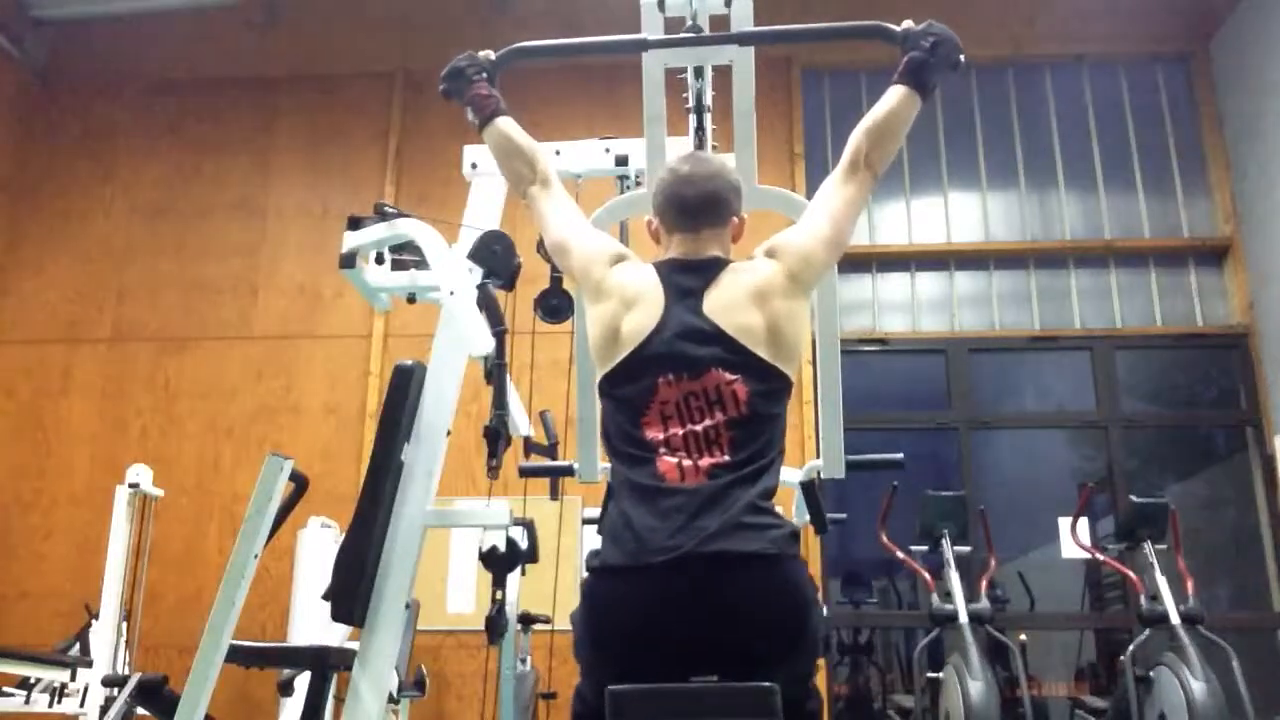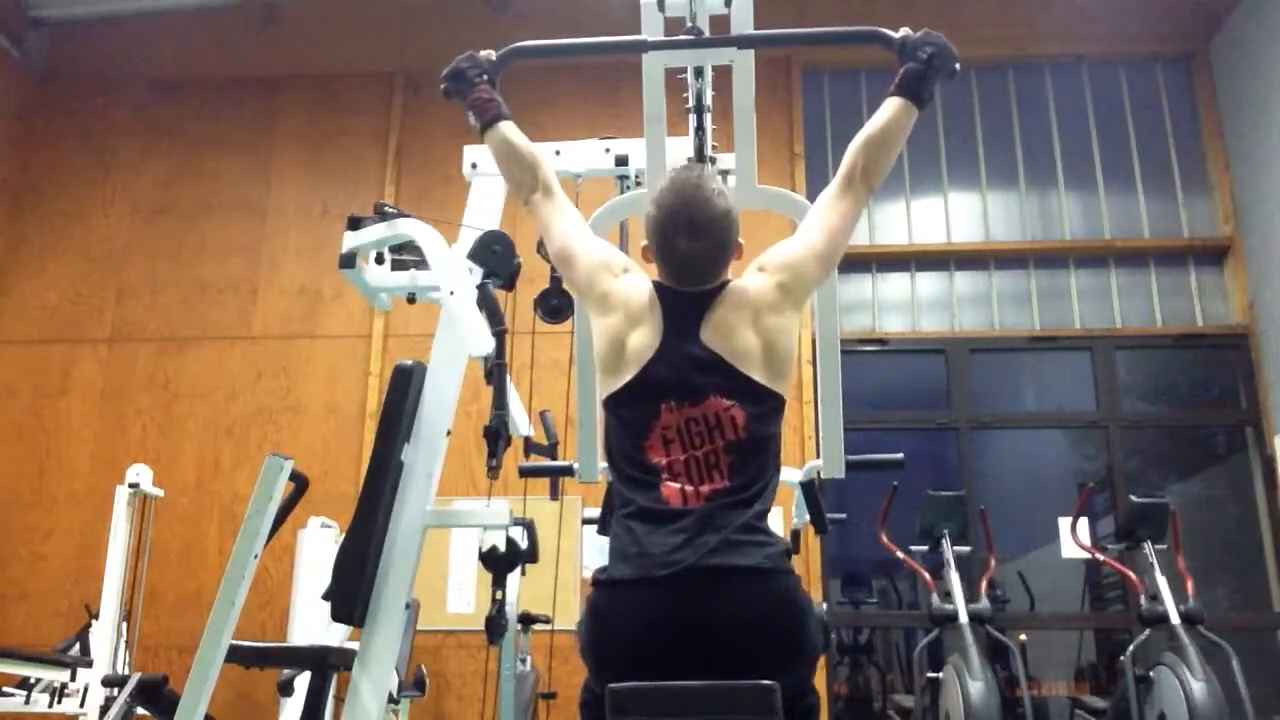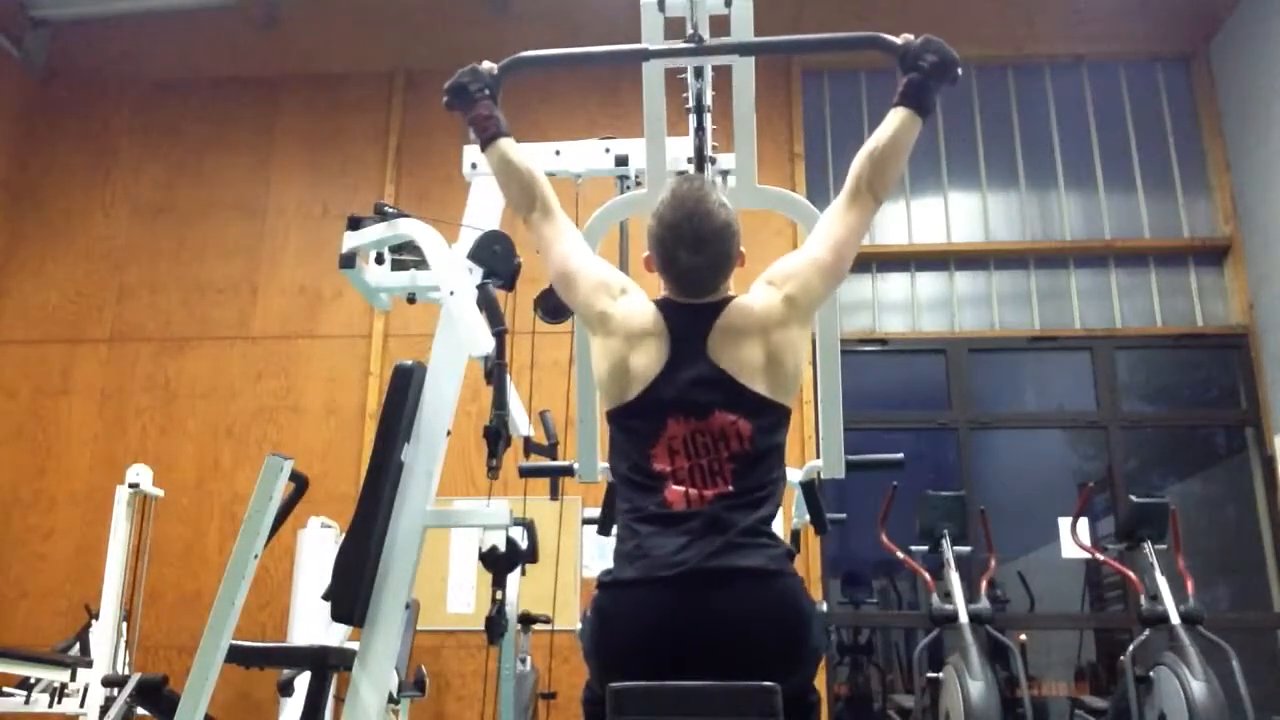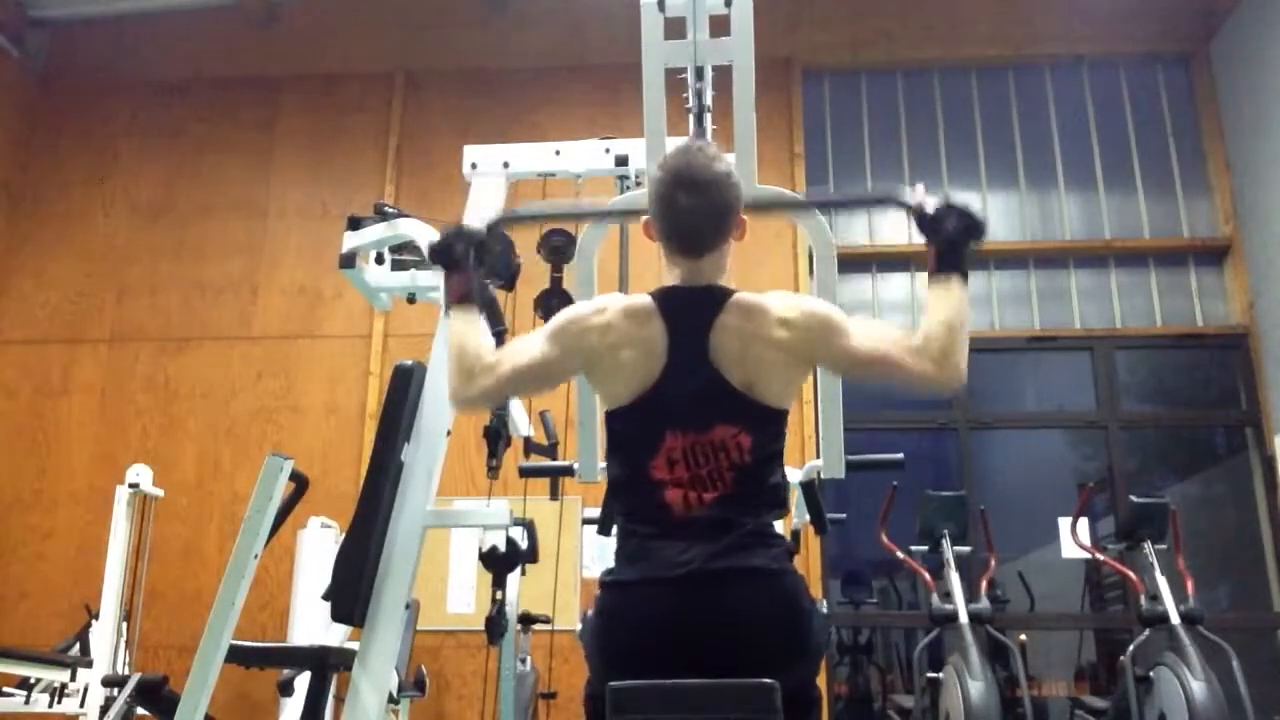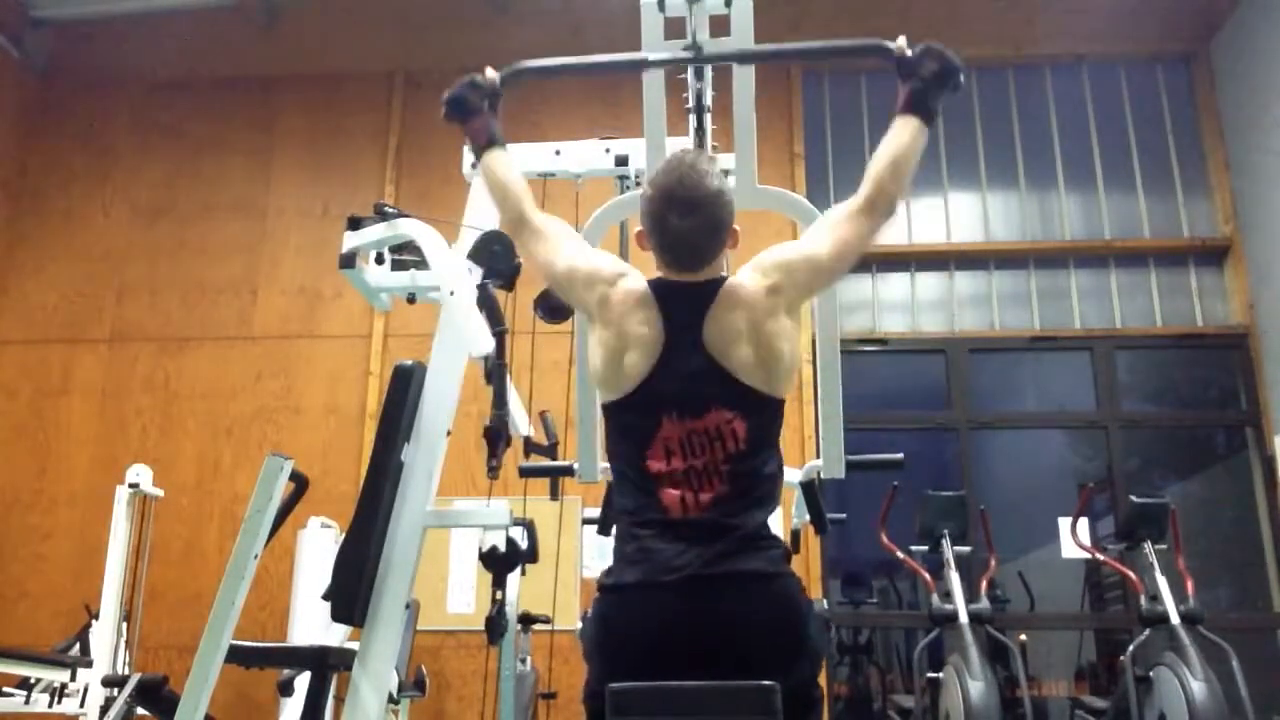
dt=1s
person 1, frame 1
left shoulder: (614, 285)
right shoulder: (774, 282)
left elbow: (537, 182)
right elbow: (858, 167)
left wrist: (483, 102)
right wrist: (915, 74)
left hip: (630, 590)
right hip: (759, 583)
person 1, frame 2
left shoulder: (619, 304)
right shoulder: (768, 303)
left elbow: (540, 190)
right elbow: (854, 181)
left wrist: (485, 103)
right wrist: (913, 84)
left hip: (632, 607)
right hip: (758, 604)
person 1, frame 3
left shoulder: (618, 322)
right shoulder: (773, 316)
left elbow: (539, 208)
right elbow: (861, 193)
left wrist: (486, 117)
right wrist: (915, 92)
left hip: (636, 610)
right hip: (762, 606)
person 1, frame 4
left shoulder: (603, 327)
right shoulder: (785, 326)
left elbow: (471, 385)
right elbow: (940, 366)
left wrist: (462, 287)
right wrist: (948, 264)
left hip: (639, 609)
right hip: (761, 604)
person 1, frame 5
left shoulder: (612, 305)
right shoulder: (770, 299)
left elbow: (522, 216)
right elbow: (873, 202)
left wrist: (484, 131)
right wrist: (916, 102)
left hip: (637, 608)
right hip: (759, 605)
